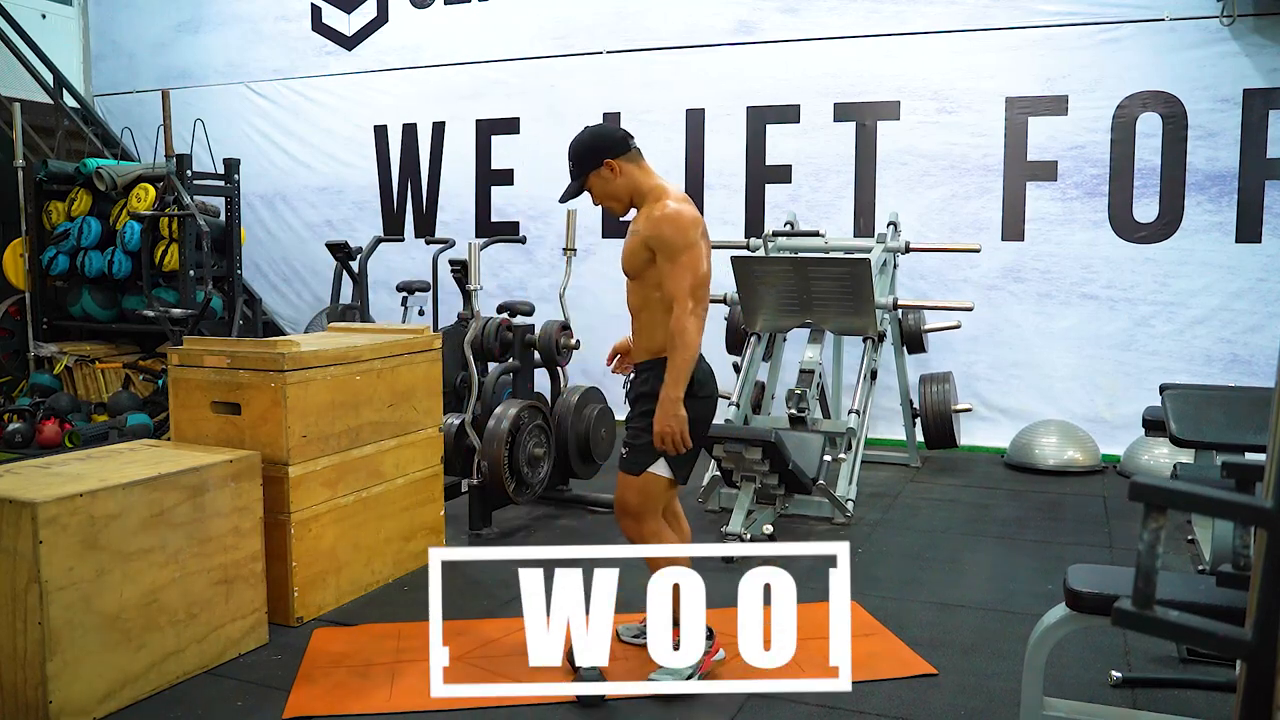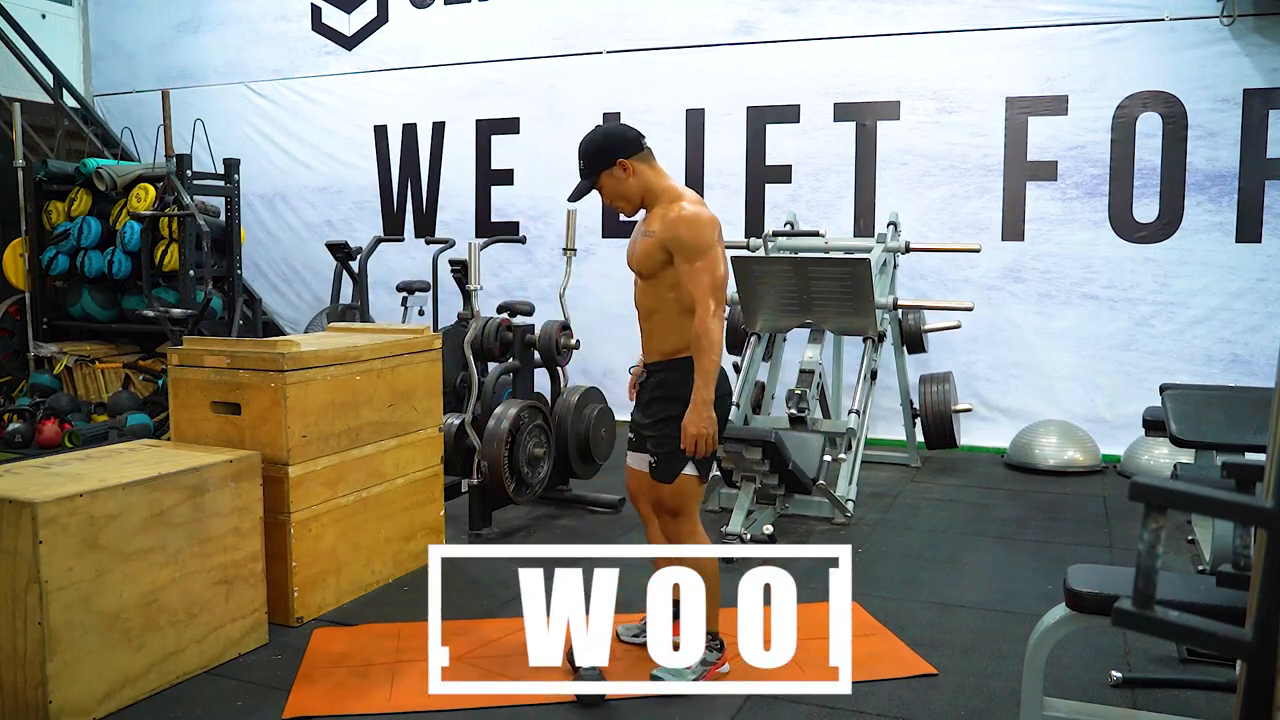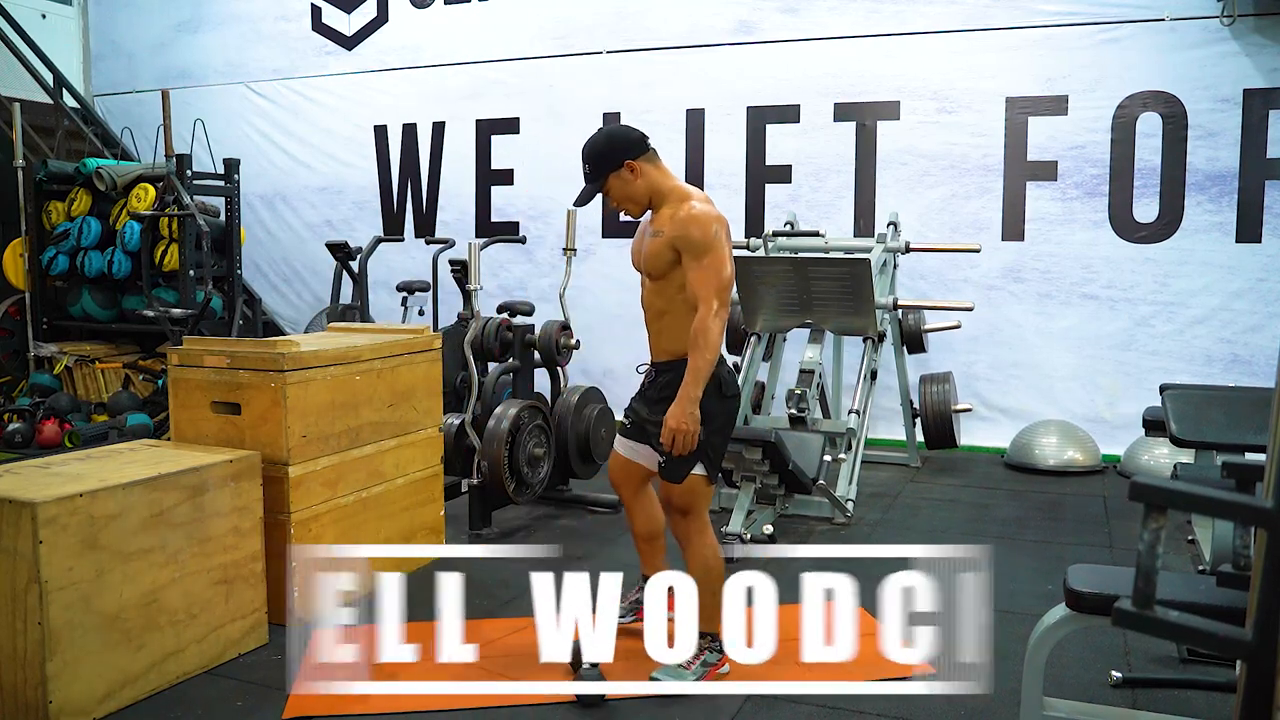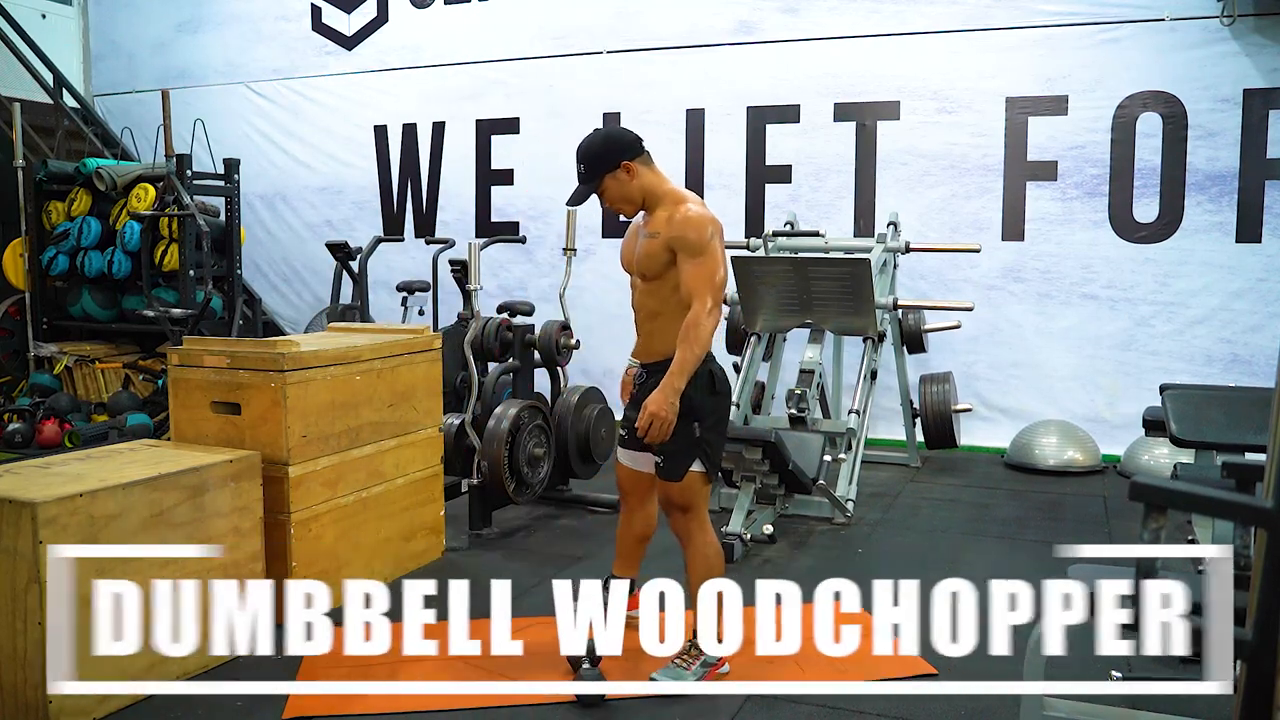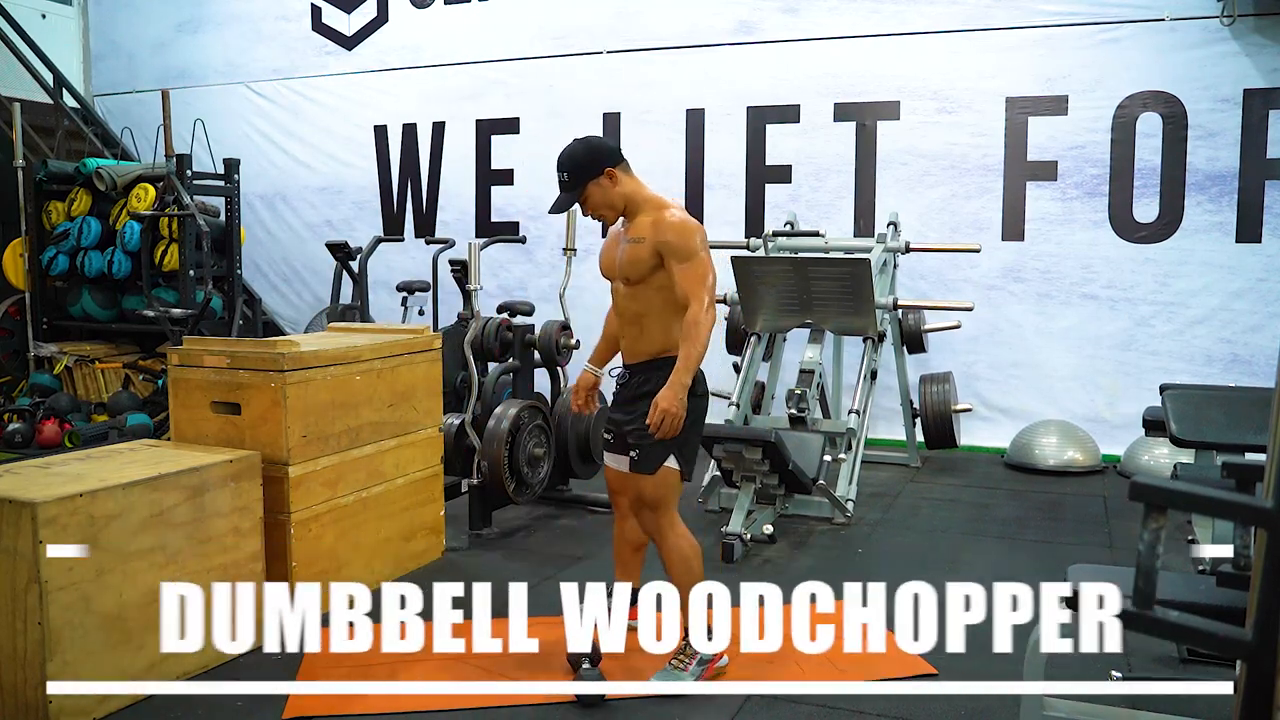
dt=0.2s
person 1, frame 1
left shoulder: (671, 216)
right shoulder: (656, 215)
left elbow: (689, 310)
left wrist: (671, 398)
right wrist: (639, 342)
left hip: (675, 386)
right hip: (664, 379)
left knee: (636, 513)
right knee: (659, 503)
left ankle: (700, 637)
right ankle: (672, 618)
person 1, frame 2
left shoulder: (687, 218)
right shoulder: (653, 218)
left elbow: (708, 313)
left wrist: (702, 402)
left hip: (685, 385)
right hip: (661, 379)
left knee: (677, 514)
right knee: (646, 498)
left ankle: (710, 646)
right ankle: (676, 612)
person 1, frame 3
left shoulder: (697, 218)
right shoulder: (654, 219)
left elbow: (711, 312)
left wrist: (688, 399)
left hip: (694, 385)
right hip: (659, 376)
left knee: (685, 512)
right knee: (625, 476)
left ankle: (710, 646)
person 1, frame 4
left shoulder: (691, 220)
right shoulder: (641, 223)
left elbow: (704, 309)
left wrist: (671, 389)
left hip: (686, 385)
right hip: (651, 378)
left knee: (685, 512)
right knee: (633, 492)
left ankle: (709, 647)
right ankle: (624, 593)
person 1, frame 5
left shoulder: (674, 225)
right shoulder: (617, 232)
left elbow: (700, 309)
left wrist: (677, 387)
right wrist: (593, 365)
left hip: (667, 384)
right hip: (630, 380)
left knee: (656, 511)
right knee: (623, 498)
left ankle: (703, 644)
right ankle: (624, 602)
